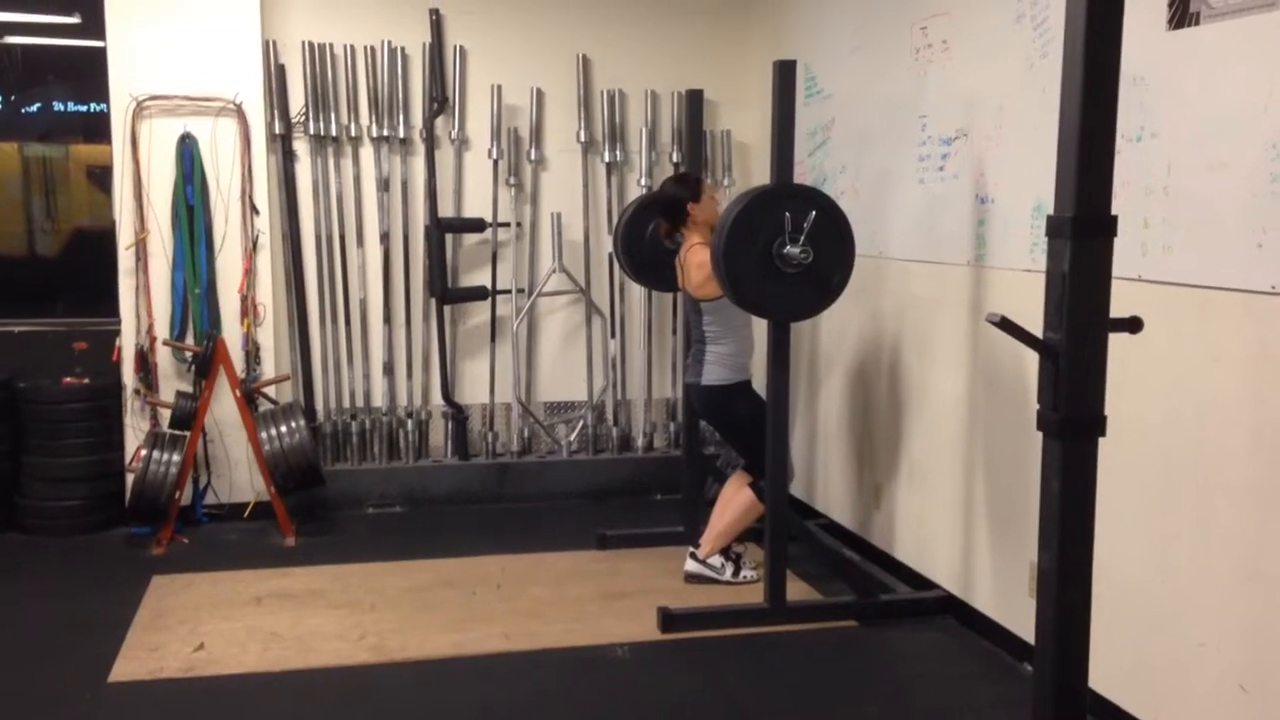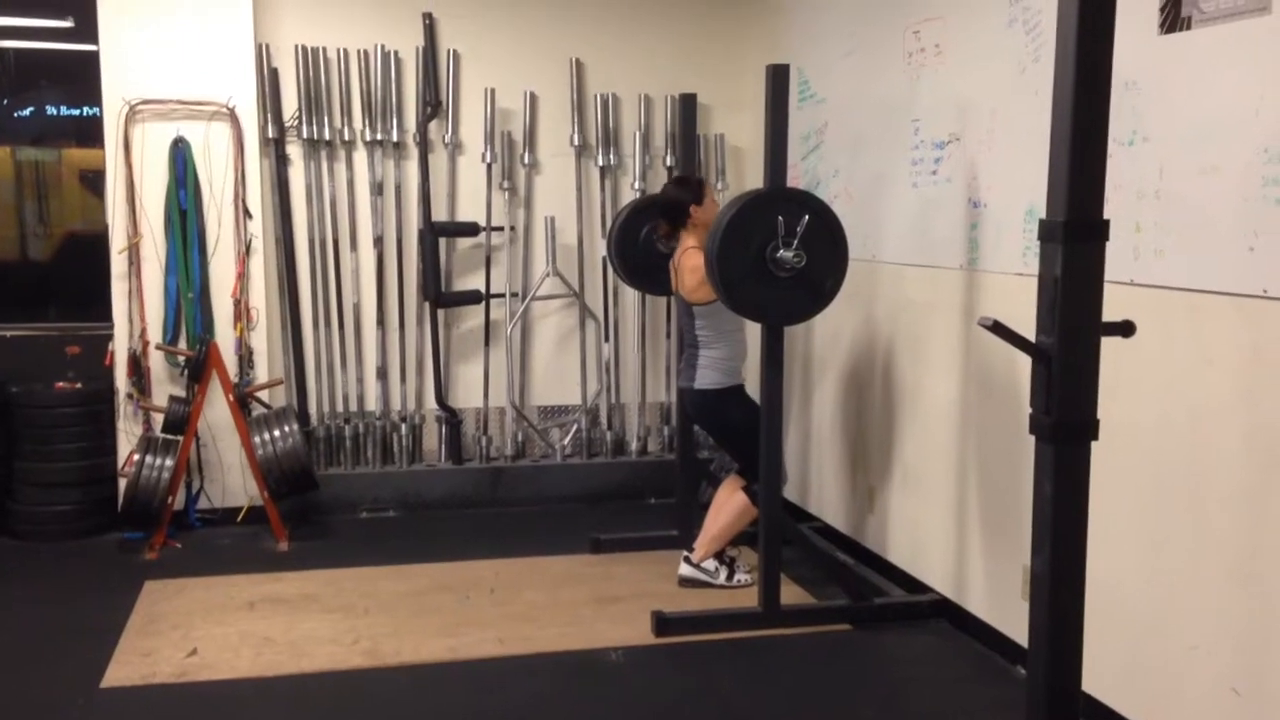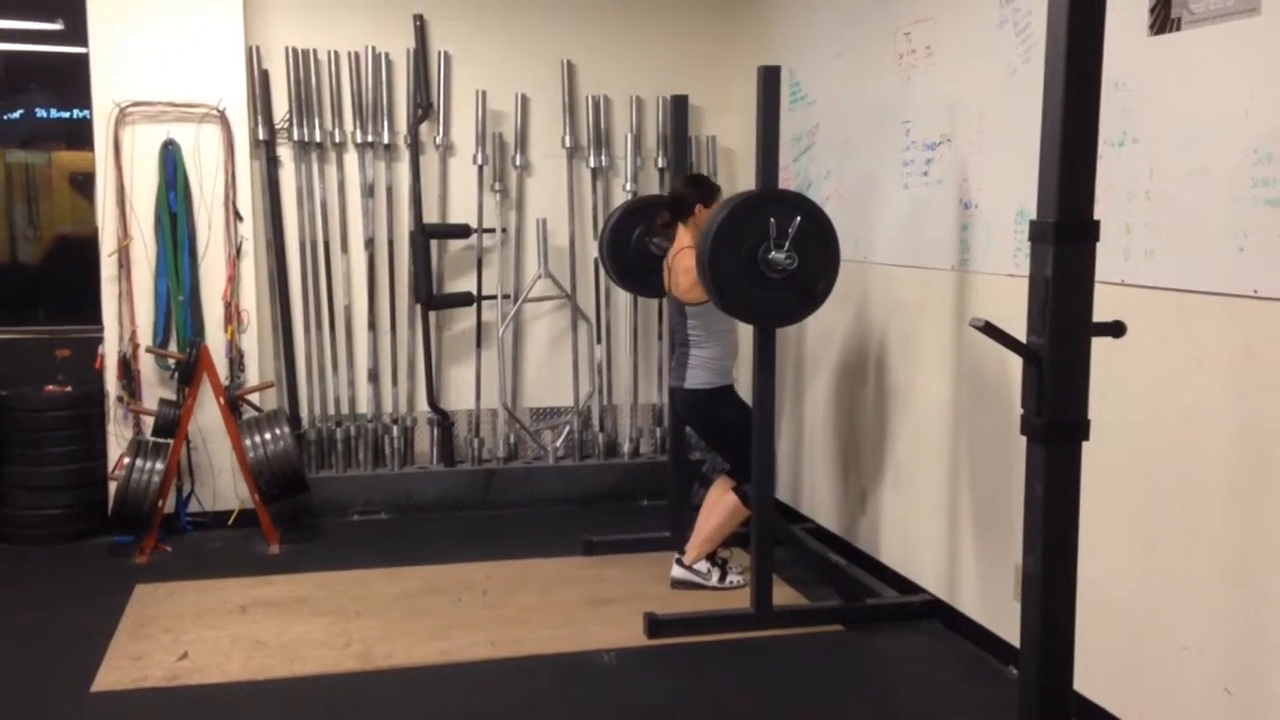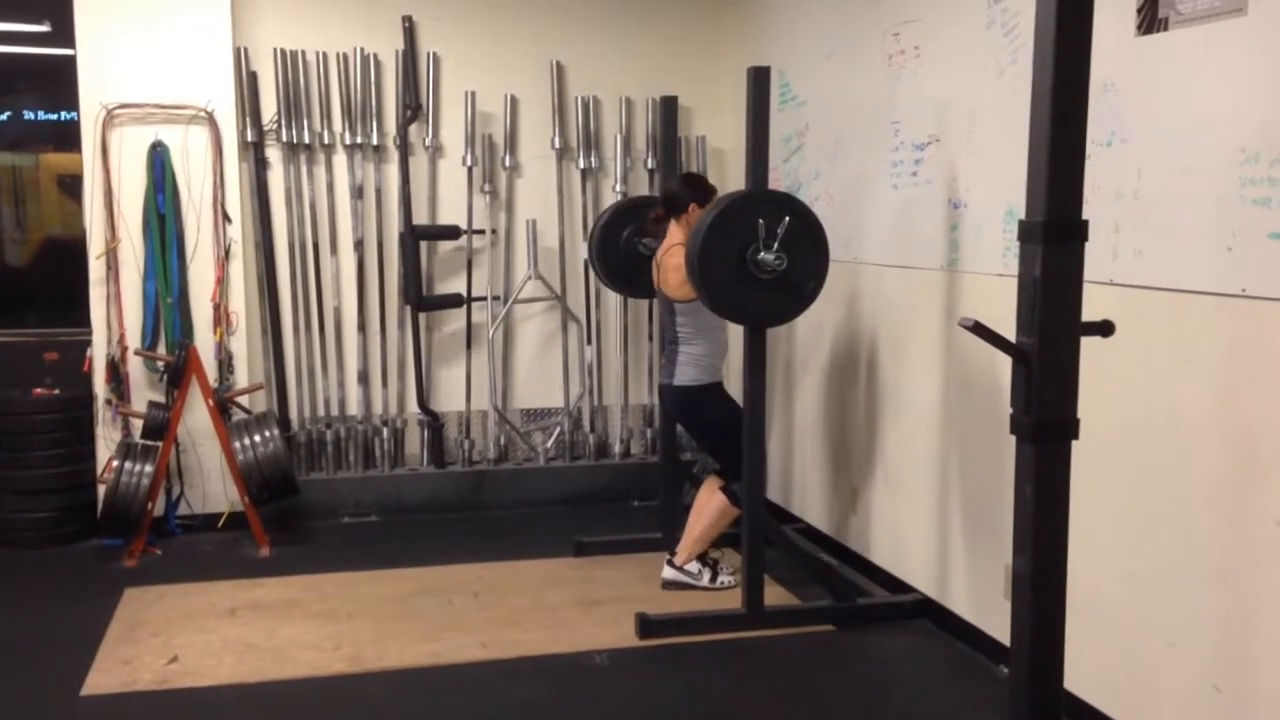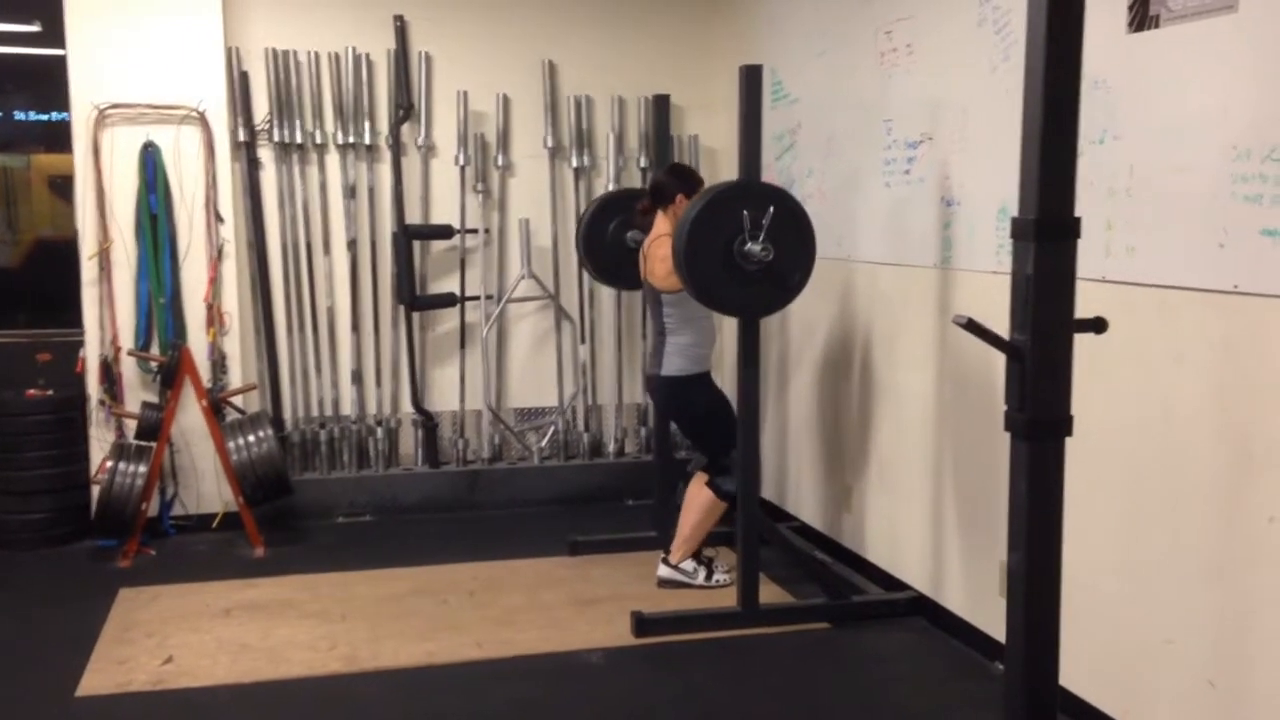
dt=0.2s
person 1, frame 1
left shoulder: (690, 253)
right shoulder: (704, 259)
left hip: (709, 379)
right hip: (722, 384)
left knee: (758, 463)
left ankle: (713, 544)
right ankle: (706, 556)
person 1, frame 2
left shoulder: (683, 257)
right shoulder: (698, 263)
left hip: (701, 384)
right hip: (715, 389)
left knee: (752, 467)
left ankle: (707, 548)
right ankle: (700, 560)
person 1, frame 3
left shoulder: (677, 257)
right shoulder: (692, 264)
left hip: (693, 384)
right hip: (706, 389)
left knee: (743, 467)
right knee: (757, 476)
left ankle: (699, 549)
right ankle: (693, 562)
person 1, frame 4
left shoulder: (666, 254)
right shoulder: (682, 261)
left hip: (682, 383)
right hip: (695, 387)
left knee: (732, 467)
right knee: (746, 475)
left ankle: (691, 551)
right ankle: (683, 562)
person 1, frame 5
left shoulder: (652, 245)
right shoulder: (670, 252)
left hip: (669, 374)
right hip: (683, 377)
left knee: (719, 461)
right knee: (732, 468)
left ankle: (685, 550)
right ankle: (678, 562)
